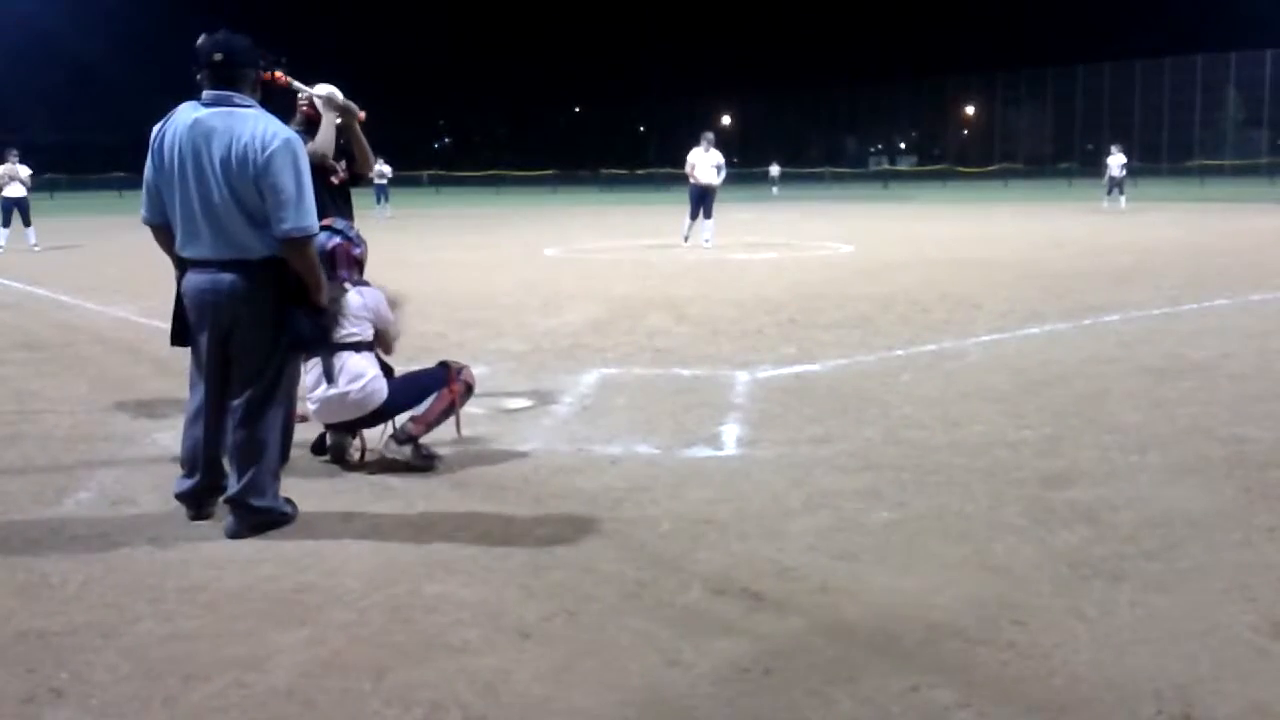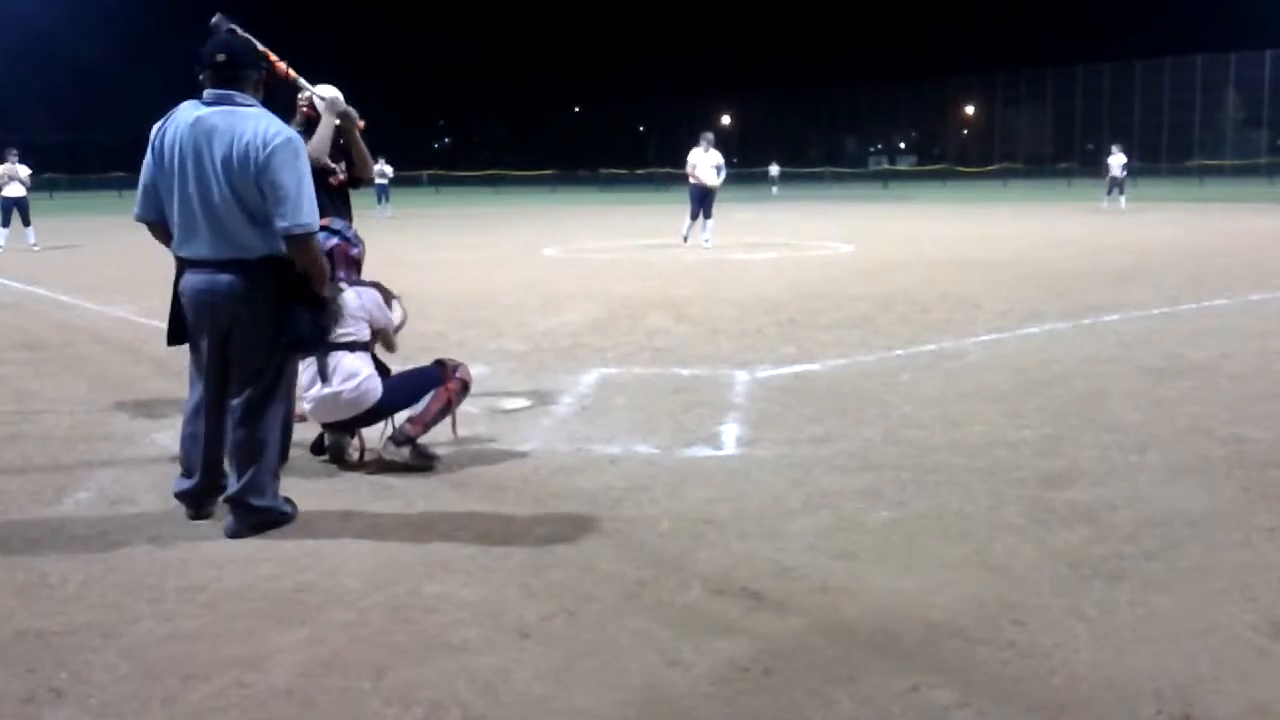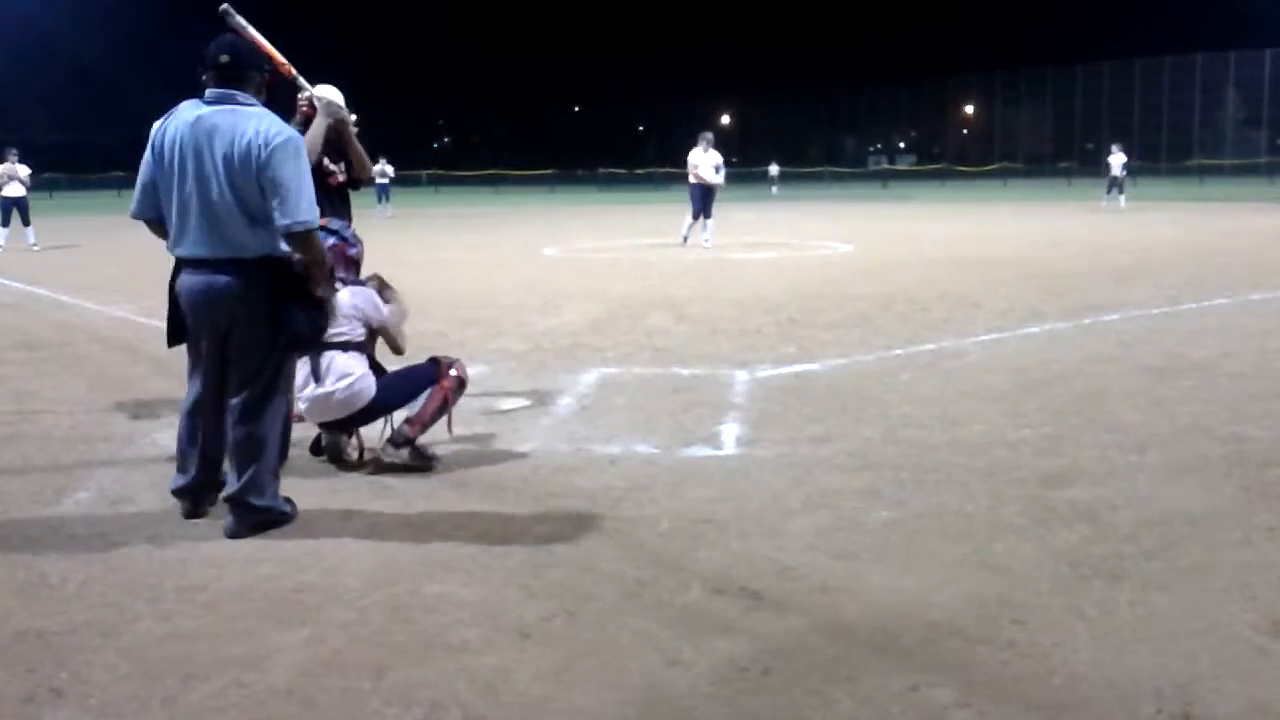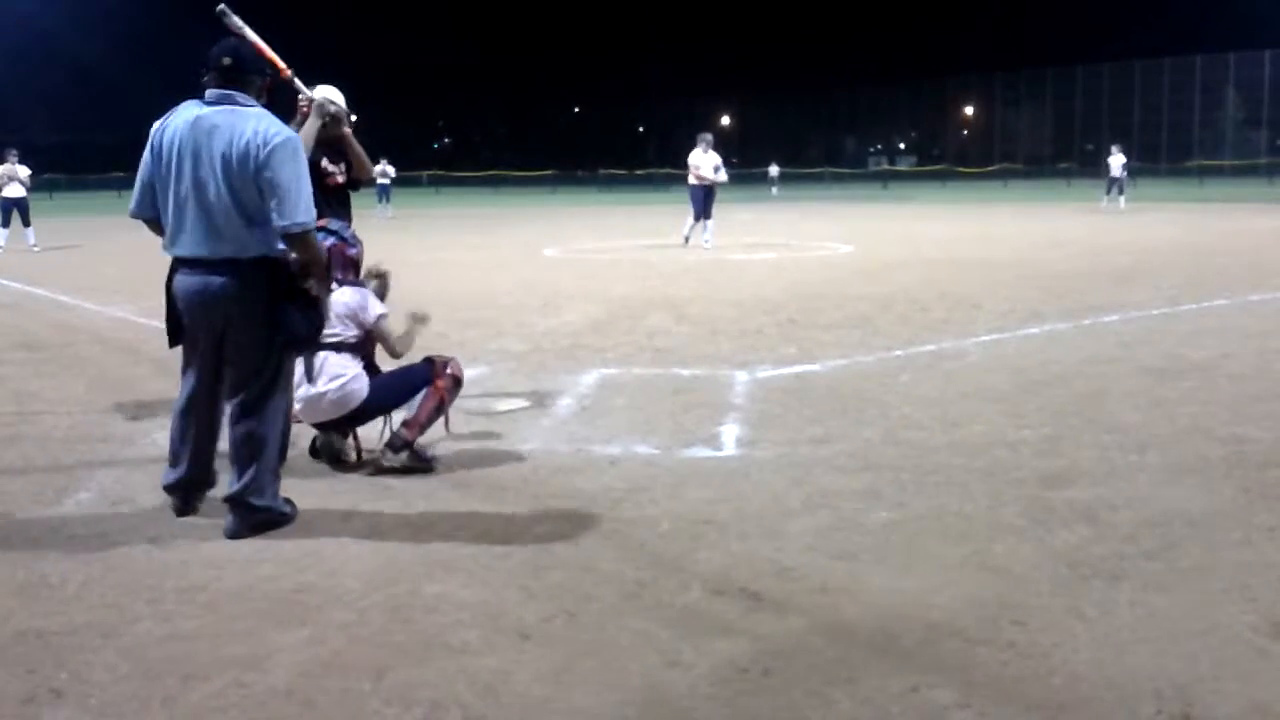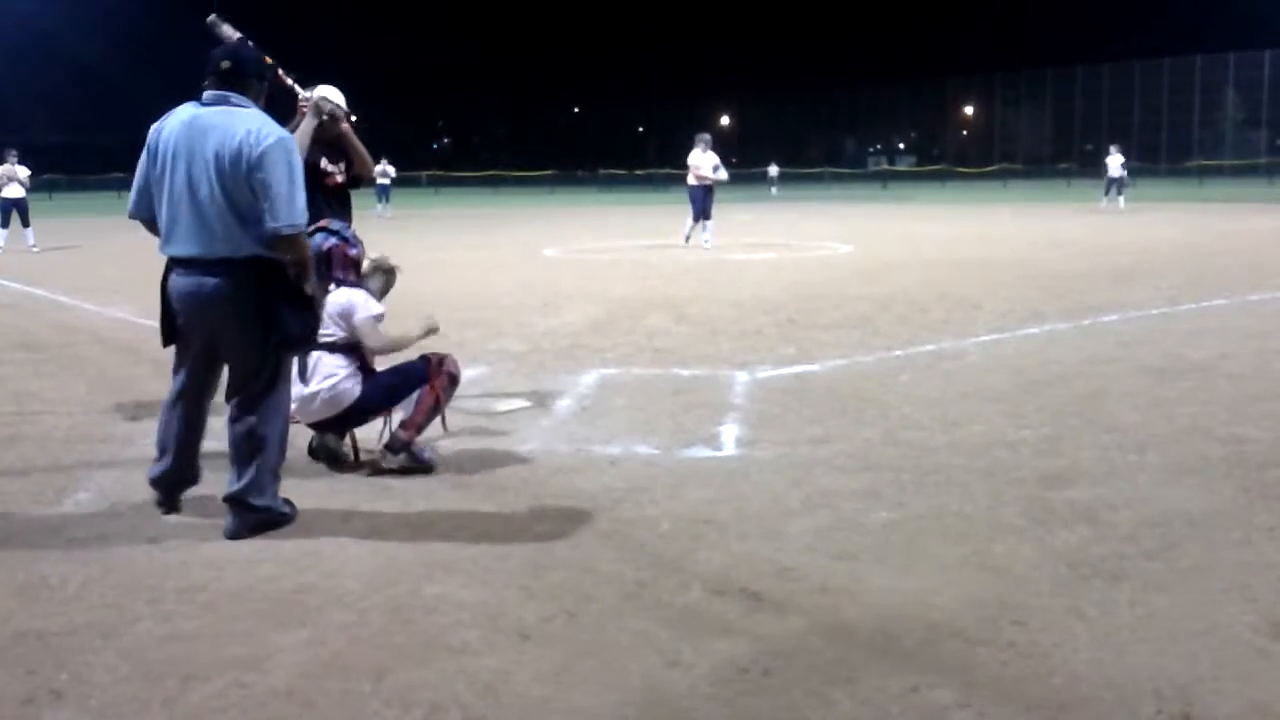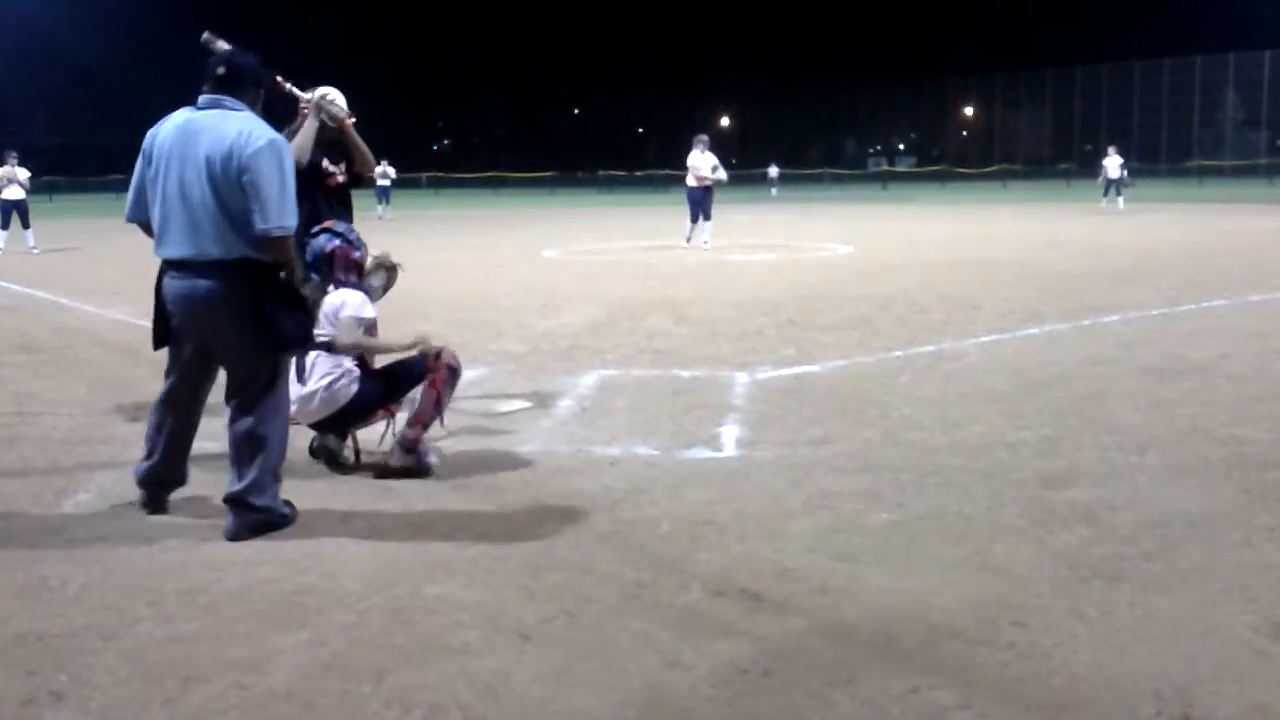
dt=0.1s
person 1, frame 1
left shoulder: (169, 129)
right shoulder: (273, 135)
left elbow: (157, 221)
right elbow: (294, 234)
right wrist: (315, 288)
left hip: (198, 281)
right hip: (258, 283)
left knee: (206, 391)
right knee: (259, 396)
left ankle: (198, 490)
right ankle: (253, 503)
person 1, frame 2
left shoulder: (168, 128)
right shoulder: (273, 135)
left elbow: (152, 218)
right elbow: (296, 232)
right wrist: (320, 282)
left hip: (196, 281)
right hip: (259, 283)
left knee: (206, 391)
right knee: (259, 396)
left ankle: (198, 489)
right ankle: (253, 503)
person 1, frame 3
left shoulder: (169, 126)
right shoulder: (274, 134)
left elbow: (148, 212)
right elbow: (298, 228)
right wrist: (321, 271)
left hip: (192, 279)
right hip: (255, 282)
left knee: (204, 389)
right knee: (259, 394)
left ankle: (194, 489)
right ankle: (253, 503)
person 1, frame 4
left shoulder: (169, 126)
right shoulder: (273, 135)
left elbow: (146, 211)
right elbow: (295, 229)
right wrist: (317, 269)
left hip: (189, 279)
right hip: (252, 282)
left knee: (198, 387)
right knee: (258, 395)
left ankle: (186, 486)
right ankle: (253, 504)
person 1, frame 5
left shoulder: (166, 127)
right shoulder: (268, 136)
left elbow: (143, 211)
right elbow: (285, 232)
right wrist: (304, 272)
left hip: (183, 278)
right hip: (246, 283)
left knee: (189, 385)
right knee: (258, 395)
left ankle: (169, 480)
right ankle: (253, 504)
person 1, frame 6
left shoulder: (162, 131)
right shoulder: (260, 138)
left elbow: (140, 215)
right elbow: (274, 234)
right wrist: (292, 273)
left hip: (178, 281)
right hip: (240, 285)
left knee: (181, 387)
right knee: (257, 396)
left ankle: (156, 482)
right ankle: (253, 505)
person 2, frame 1
right shoulder: (368, 295)
right elbow: (390, 347)
left hip: (324, 406)
right hip: (366, 401)
right knee: (461, 377)
left ankle: (335, 436)
right ankle: (403, 441)
person 2, frame 2
right shoulder: (365, 294)
right elbow: (391, 346)
right wrist: (394, 306)
left hip: (317, 410)
right hip: (360, 400)
right knee: (456, 373)
left ankle: (336, 433)
right ankle: (402, 441)
person 2, frame 3
right shoulder: (360, 295)
right elbow: (398, 346)
right wrist: (397, 314)
left hip: (312, 409)
right hip: (353, 399)
right knee: (453, 371)
left ankle: (336, 433)
right ankle: (401, 443)
person 2, frame 4
right shoulder: (357, 295)
right elbow: (397, 349)
right wrist: (413, 324)
left hip: (307, 410)
right hip: (347, 400)
right knee: (448, 369)
left ankle: (333, 433)
right ankle: (399, 446)
person 2, frame 5
right shoulder: (355, 296)
right elbow: (374, 345)
right wrist: (421, 332)
left hip: (306, 409)
right hip: (339, 399)
left knee: (382, 389)
right knee: (445, 368)
left ankle: (331, 434)
right ankle: (399, 449)
person 2, frame 6
right shoulder: (352, 297)
right elbow: (347, 341)
right wrist: (408, 343)
left hip: (305, 408)
right hip: (337, 399)
right knee: (443, 361)
left ankle: (333, 435)
right ankle: (408, 448)
